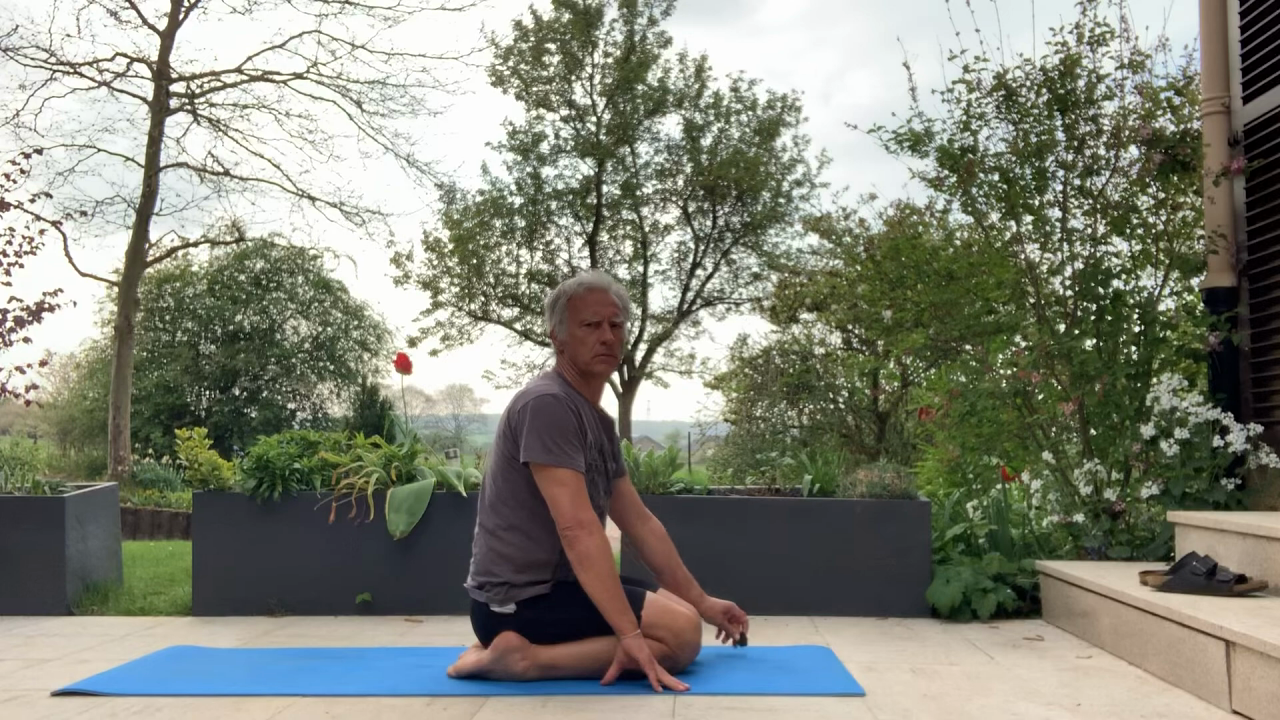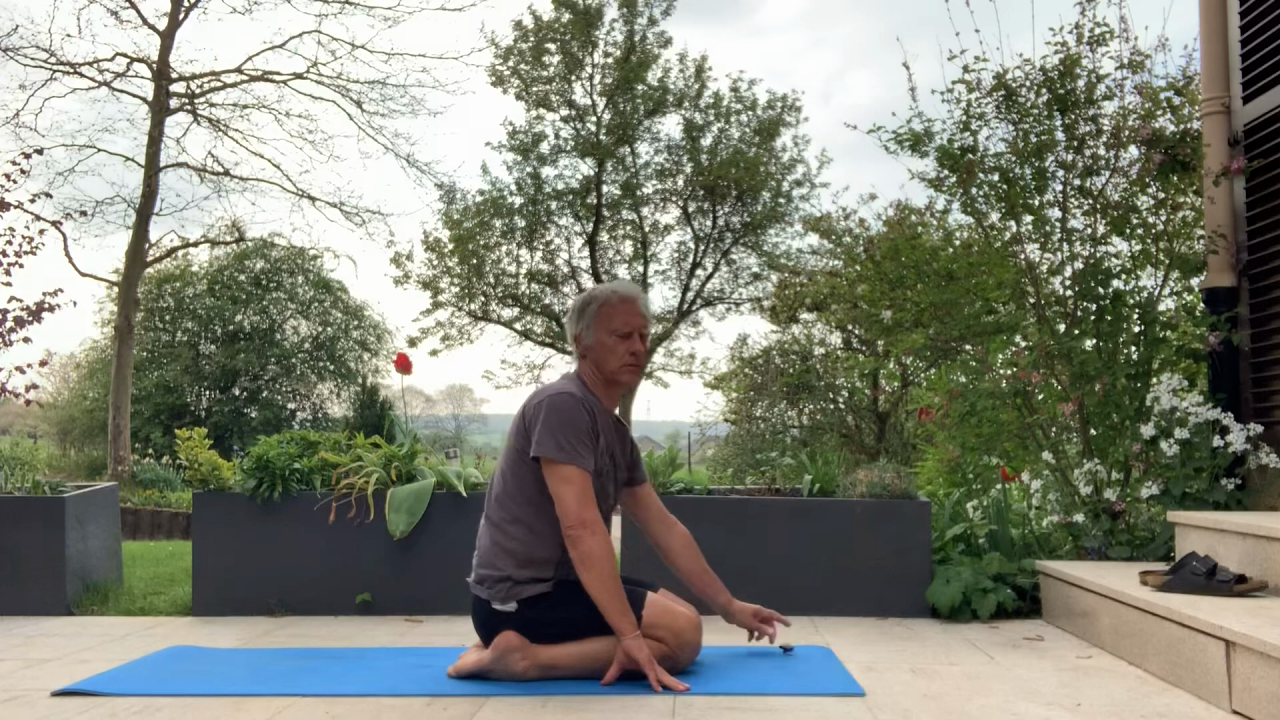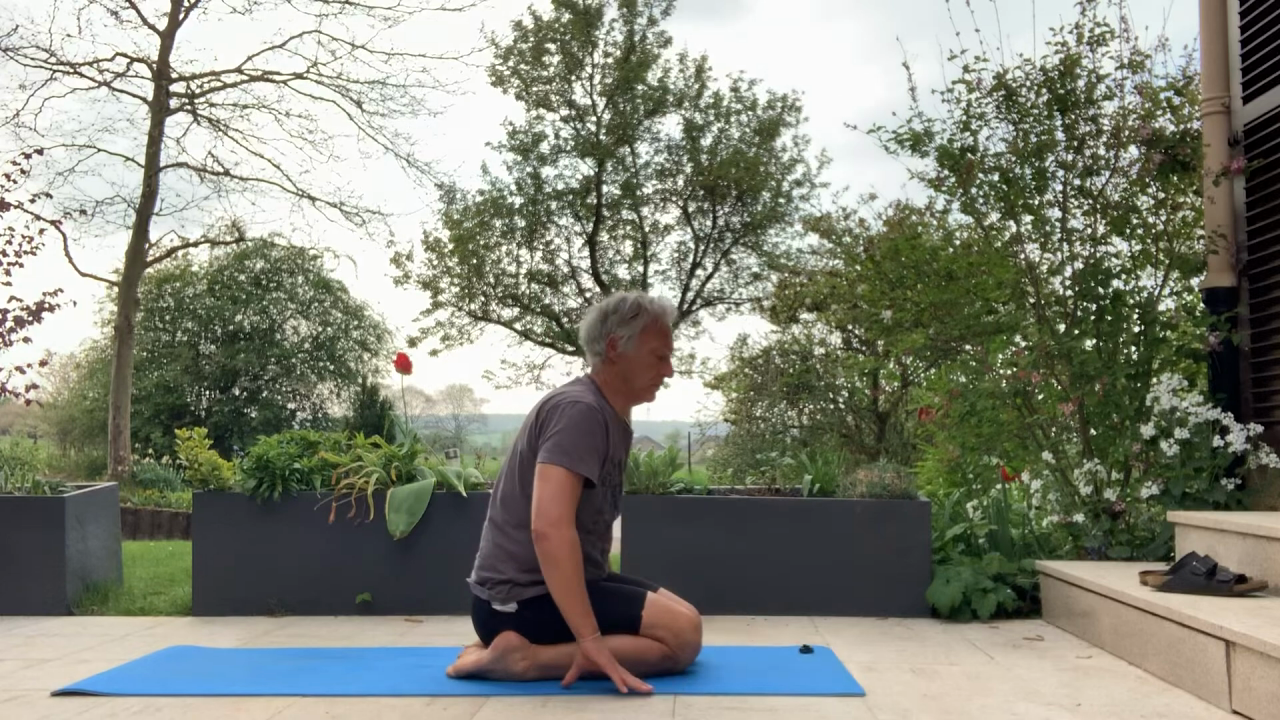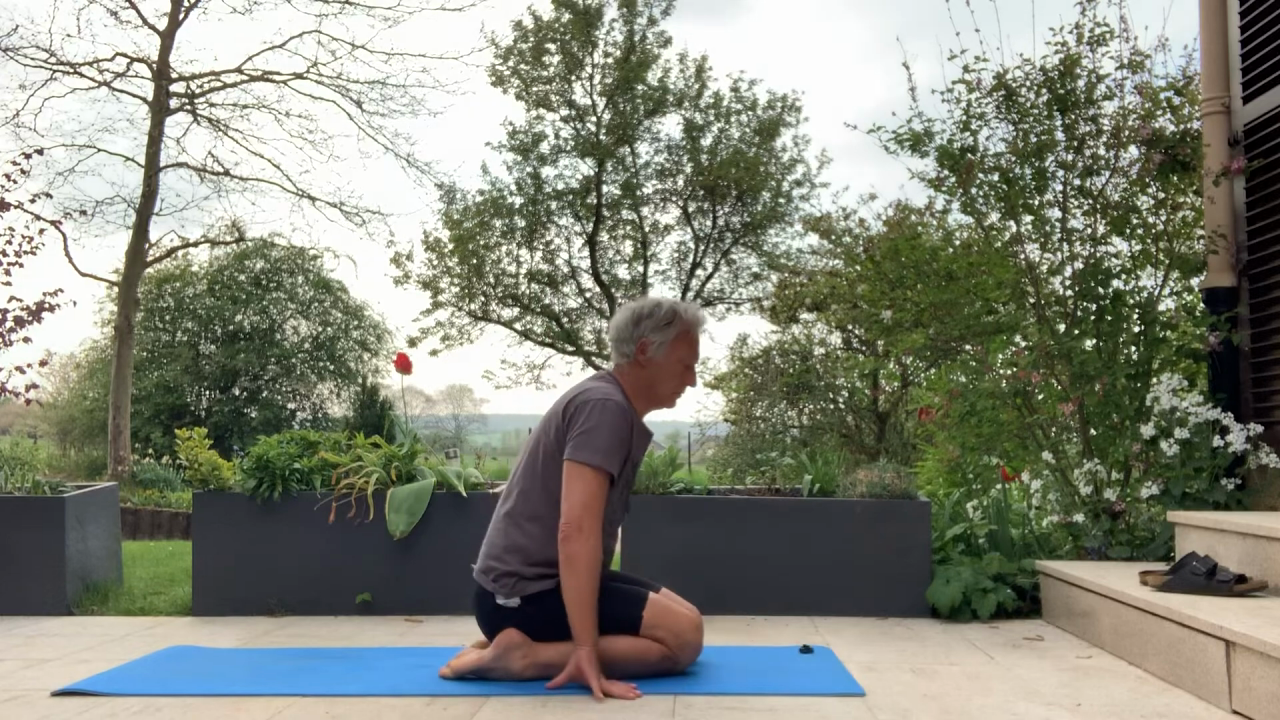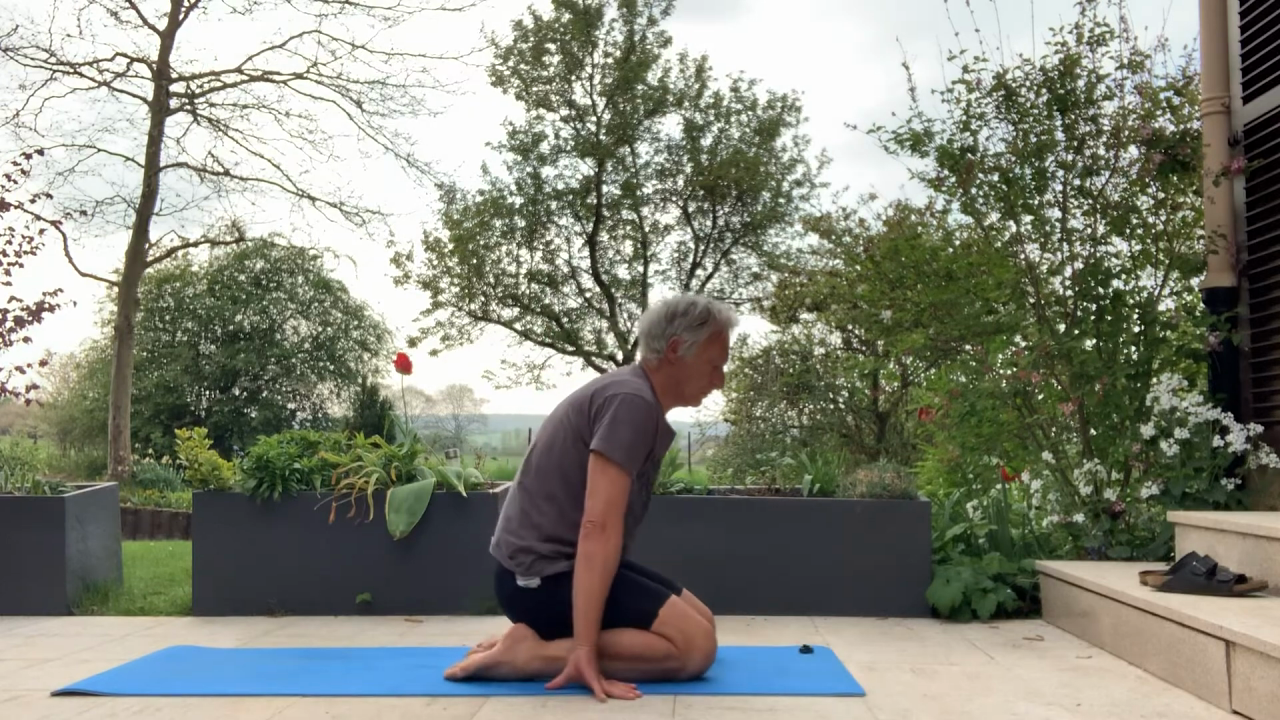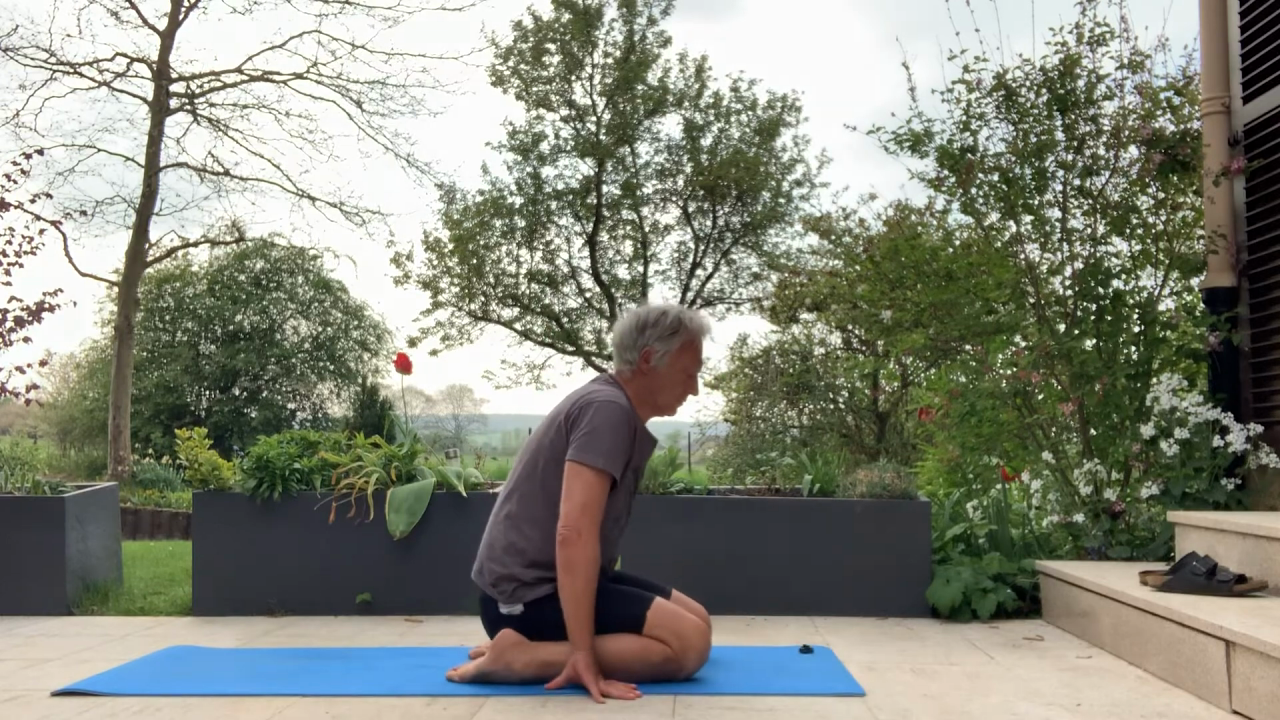
dt=0.4s
person 1, frame 1
left shoulder: (597, 420)
right shoulder: (547, 405)
left elbow: (639, 521)
right elbow: (578, 531)
left wrist: (700, 600)
right wrist: (630, 633)
left hip: (550, 584)
right hip: (520, 600)
left knee: (686, 613)
right knee: (680, 633)
left ankle: (530, 642)
right ankle: (523, 657)
person 1, frame 2
left shoulder: (615, 432)
right shoulder: (563, 405)
left elbow: (664, 527)
right elbow: (581, 531)
left wrist: (729, 607)
right wrist: (630, 635)
left hip: (552, 583)
right hip: (520, 598)
left knee: (681, 616)
right knee: (680, 634)
left ankle: (533, 643)
right ankle: (522, 657)
person 1, frame 3
left shoulder: (610, 419)
right shoulder: (579, 411)
right elbow: (549, 528)
right wrist: (590, 640)
left hip: (552, 587)
right hip: (522, 599)
left knee: (682, 614)
right knee: (681, 633)
left ankle: (521, 644)
right ankle: (524, 656)
person 1, frame 4
left shoulder: (614, 408)
right shoulder: (605, 407)
right elbow: (575, 531)
right wrist: (586, 649)
left hip: (550, 582)
right hip: (524, 593)
left knee: (687, 618)
right knee: (682, 637)
left ankle: (525, 642)
right ankle: (522, 654)
person 1, frame 5
left shoulder: (634, 395)
right shoulder: (632, 400)
right elbow: (598, 527)
right wrist: (585, 649)
left hip: (565, 564)
right hip: (541, 574)
left knee: (700, 622)
right knee: (694, 646)
left ankle: (539, 639)
right ankle: (528, 653)
person 1, frame 6
left shoulder: (613, 407)
right shoulder: (609, 410)
right elbow: (573, 534)
right wrist: (583, 653)
left hip: (554, 582)
right hip: (527, 596)
left knee: (696, 620)
right knee: (688, 643)
left ankle: (531, 642)
right ankle: (522, 656)
